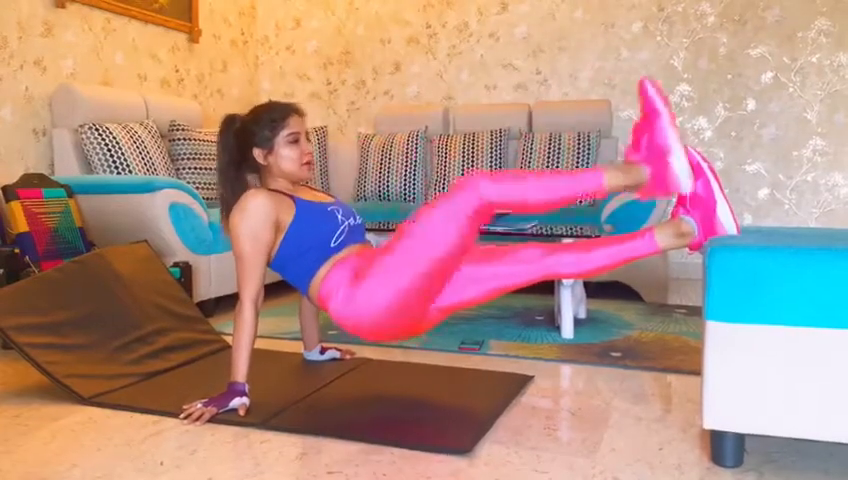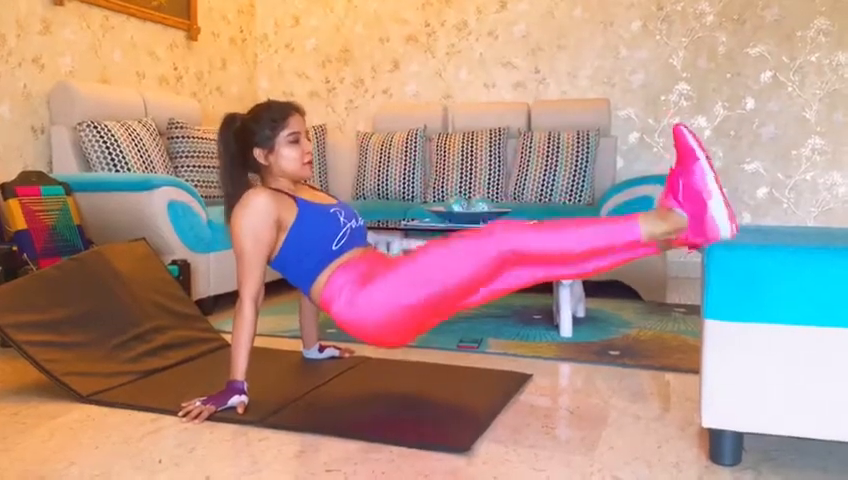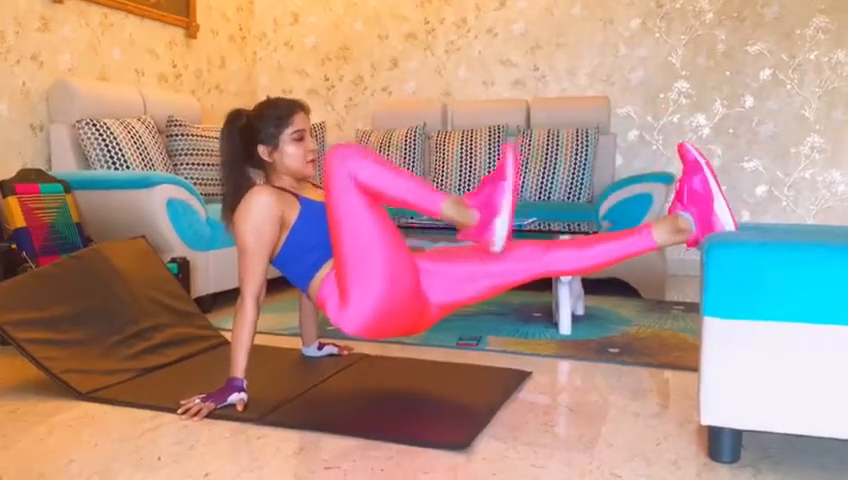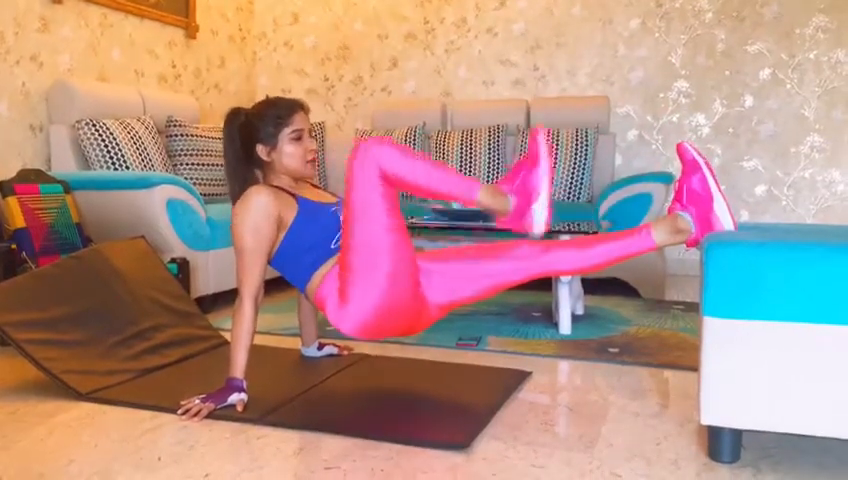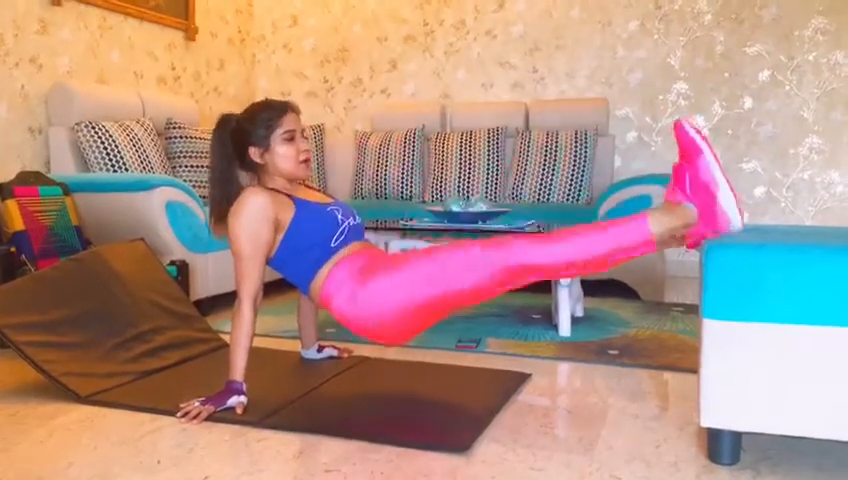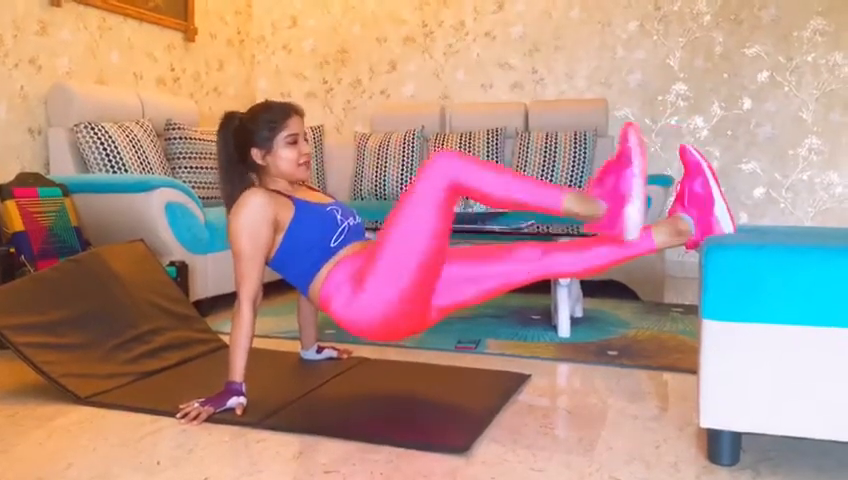
dt=0.4s
person 1, frame 1
left shoulder: (306, 194)
right shoulder: (257, 206)
right elbow: (250, 296)
left wrist: (314, 348)
right wrist: (235, 388)
left hip: (400, 296)
right hip: (371, 300)
left knee: (538, 259)
right knee: (476, 188)
left ankle: (684, 231)
right ankle: (633, 172)
person 1, frame 2
left shoulder: (306, 193)
right shoulder: (258, 205)
right elbow: (249, 297)
left wrist: (312, 346)
right wrist: (235, 386)
left hip: (402, 296)
right hip: (374, 303)
left knee: (530, 255)
right knee: (507, 240)
left ankle: (679, 227)
right ankle: (675, 221)
person 1, frame 3
left shoulder: (307, 193)
right shoulder: (262, 203)
right elbow: (250, 295)
left wrist: (312, 344)
right wrist: (234, 384)
left hip: (405, 289)
right hip: (371, 300)
left knee: (537, 255)
right knee: (347, 157)
left ankle: (680, 226)
right ankle: (471, 215)
person 1, frame 4
left shoulder: (306, 191)
right shoulder: (259, 202)
right elbow: (249, 296)
left wrist: (312, 345)
right wrist: (233, 384)
left hip: (402, 294)
right hip: (368, 302)
left knee: (535, 255)
right knee: (371, 151)
left ankle: (680, 226)
right ankle: (507, 202)
person 1, frame 5
left shoulder: (303, 192)
right shoulder: (256, 204)
right elbow: (248, 298)
left wrist: (312, 347)
right wrist: (233, 387)
left hip: (396, 286)
right hip: (373, 300)
left knee: (529, 255)
right knee: (520, 251)
left ankle: (682, 222)
right ankle: (684, 214)
person 1, frame 6
left shoulder: (304, 193)
right shoulder: (256, 205)
right elbow: (247, 298)
left wrist: (311, 347)
right wrist: (232, 387)
left hip: (404, 293)
right hip: (376, 299)
left knee: (538, 257)
right knee: (441, 165)
left ankle: (680, 228)
right ankle: (594, 207)
